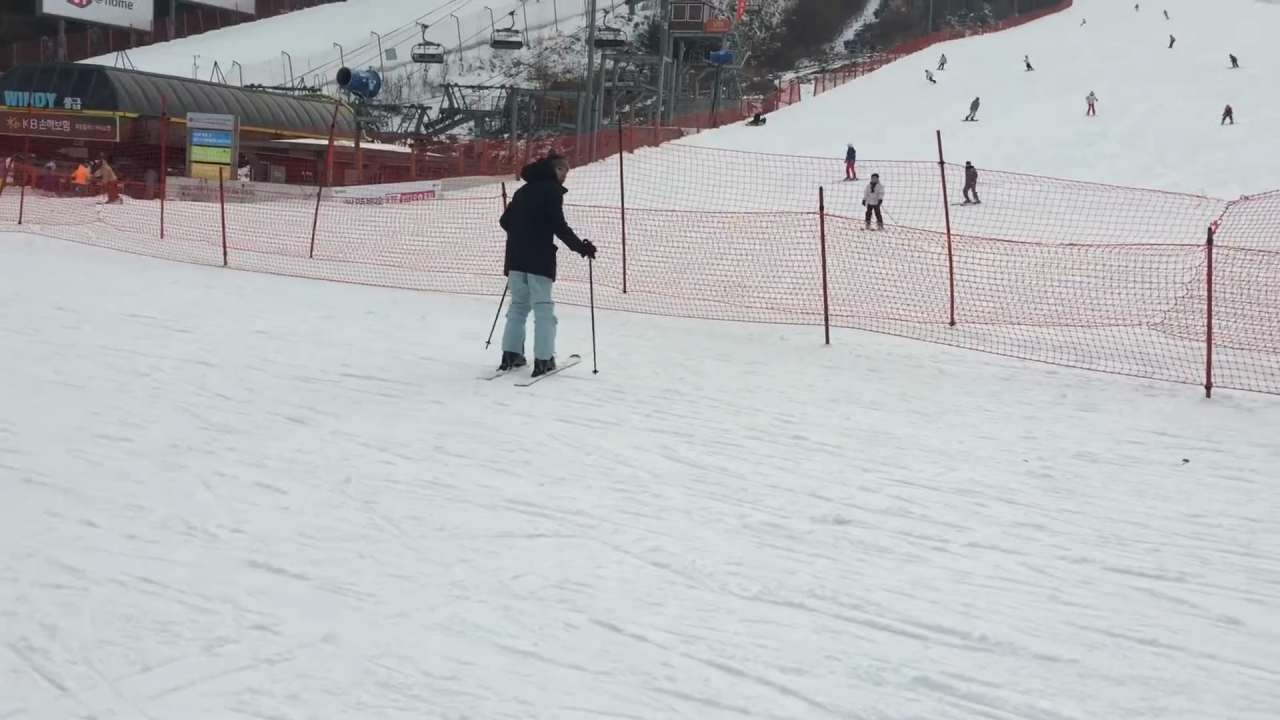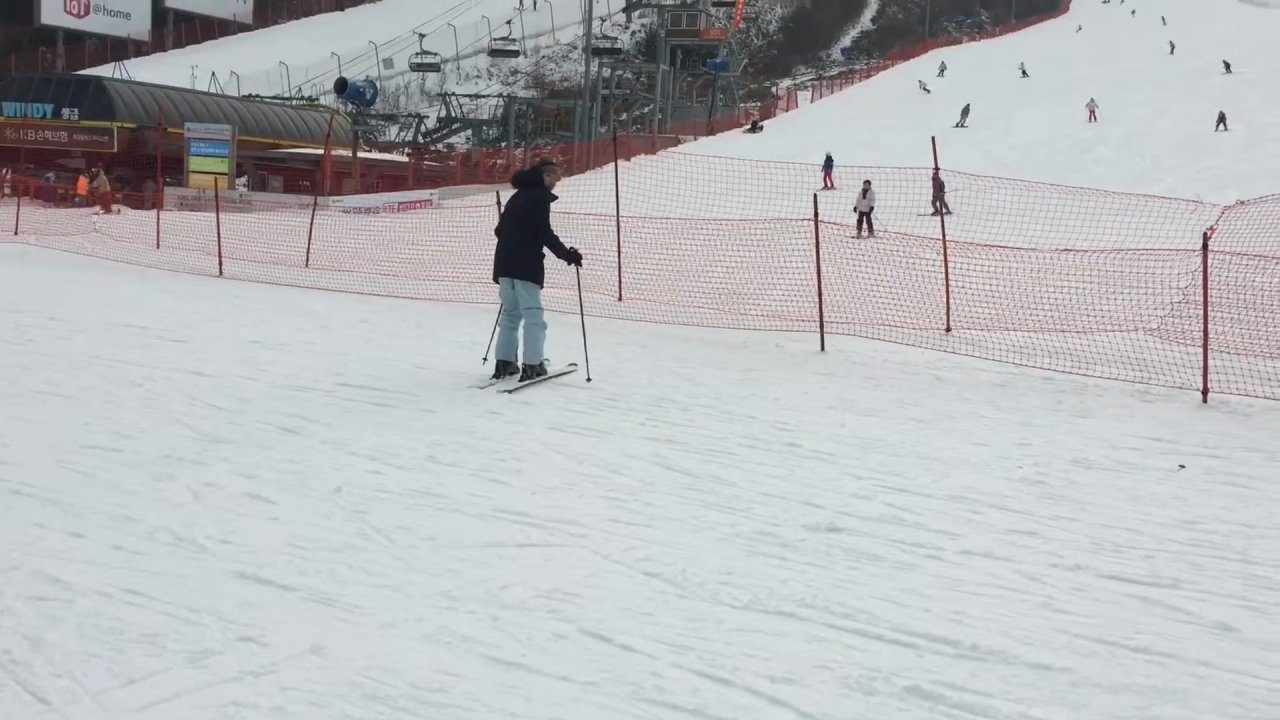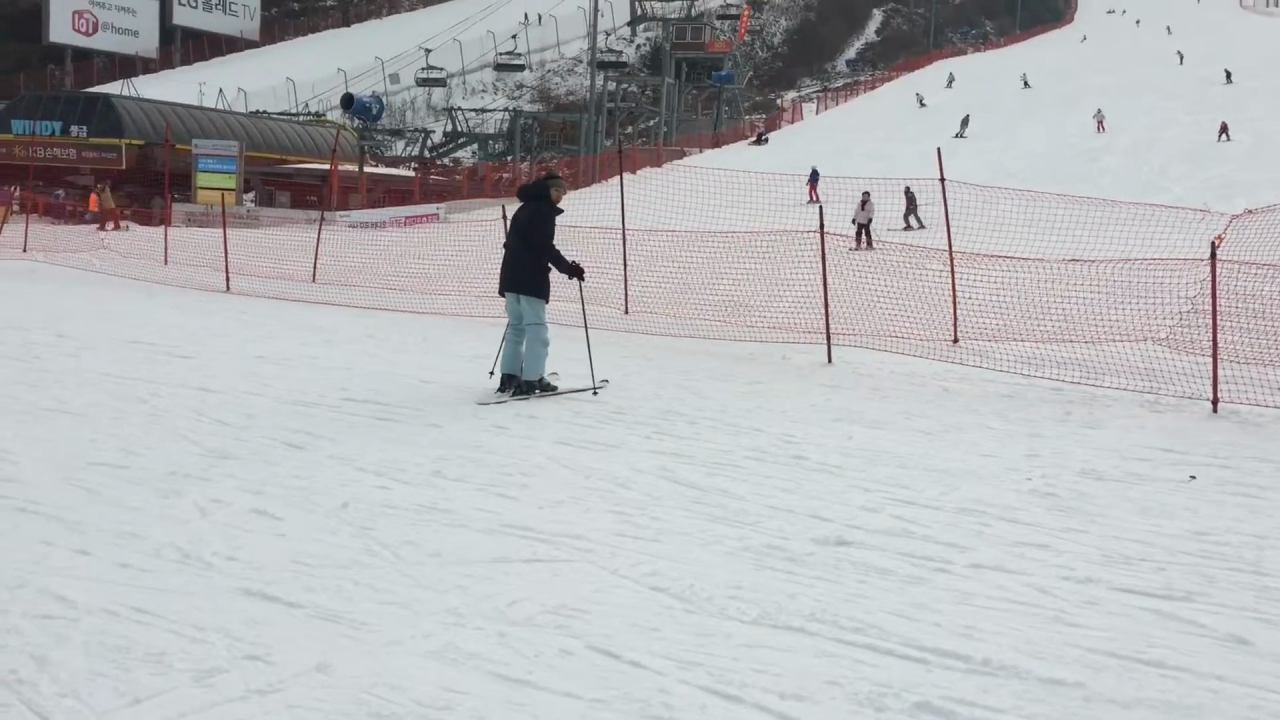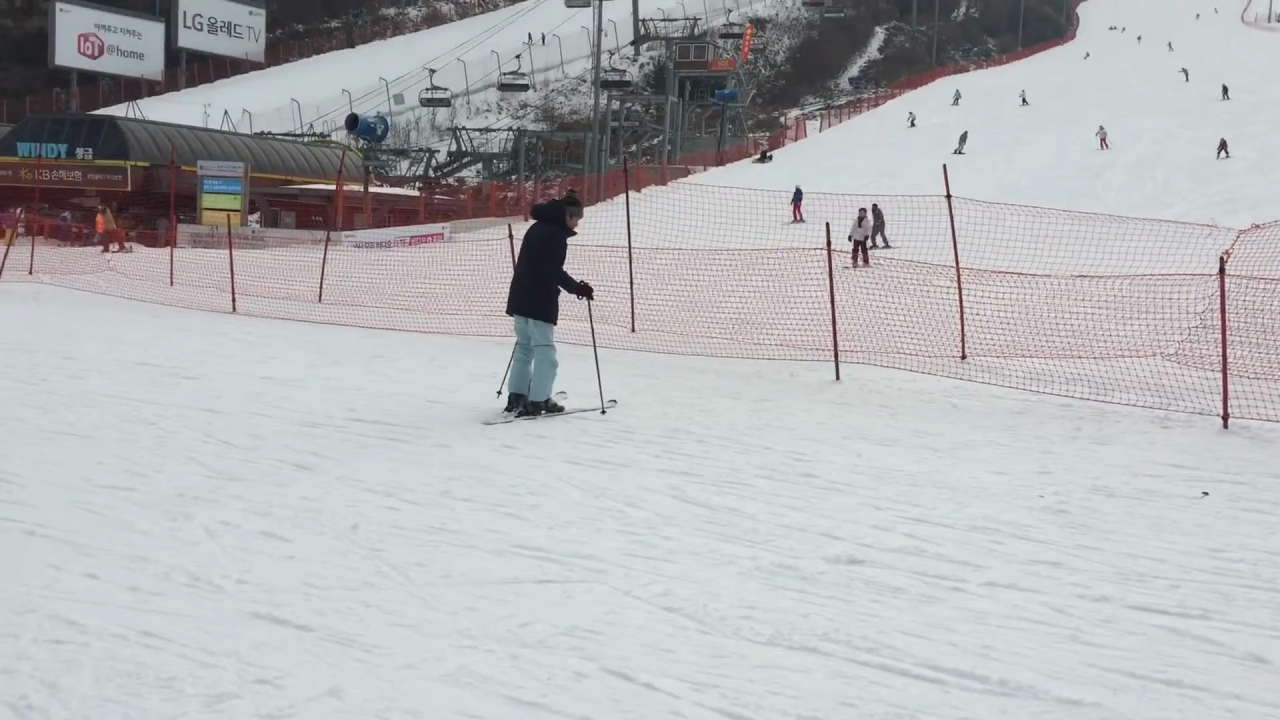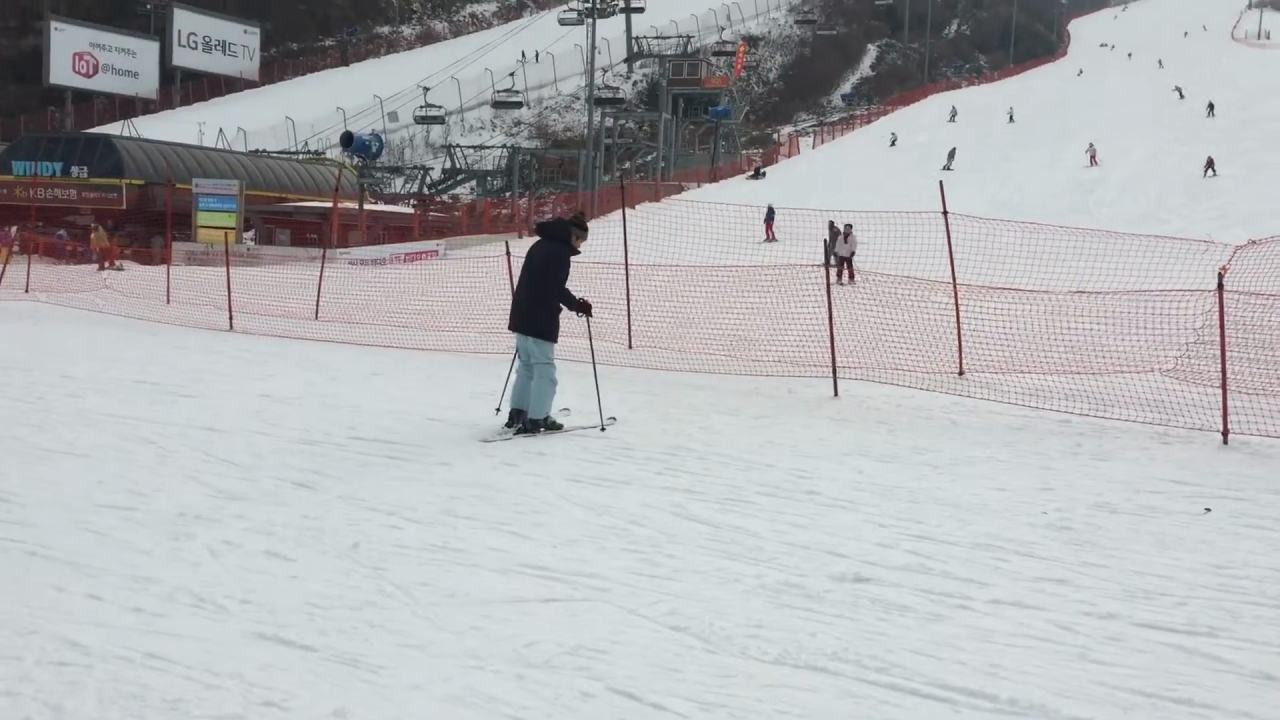
dt=0.2s
person 1, frame 1
left shoulder: (523, 190)
right shoulder: (552, 189)
left elbow: (505, 220)
right elbow: (558, 225)
right wrist: (581, 246)
left hip: (516, 255)
right hip: (539, 257)
left knee: (518, 305)
right knee: (543, 307)
left ankle: (511, 354)
right ankle: (543, 359)
person 1, frame 2
left shoulder: (517, 197)
right shoulder: (539, 196)
left elbow: (500, 229)
right elbow: (544, 232)
right wrist: (566, 254)
left hip: (505, 262)
right hip: (526, 264)
left knee: (510, 313)
right knee: (533, 314)
left ankle: (504, 363)
right ankle: (532, 364)
person 1, frame 3
left shoulder: (524, 209)
right shoulder: (544, 210)
left elbow: (510, 243)
right elbow: (546, 246)
right wrist: (568, 268)
left hip: (511, 276)
right hip: (532, 278)
left knee: (516, 327)
right knee: (536, 330)
left ankle: (509, 376)
right ankle: (531, 380)
person 1, frame 4
left shoulder: (537, 228)
right shoulder: (556, 233)
right elbow: (554, 270)
right wrist: (576, 287)
left hip: (521, 296)
right hip: (540, 299)
left knee: (524, 347)
right knee: (544, 350)
left ankle: (517, 396)
right ankle: (538, 400)
person 1, frame 5
left shoulder: (540, 245)
right shoulder: (560, 251)
right elbow: (556, 288)
right wrist: (577, 305)
left hip: (522, 313)
right hip: (541, 317)
left knee: (527, 364)
right knee: (544, 367)
left ankle: (518, 412)
right ankle: (537, 418)
